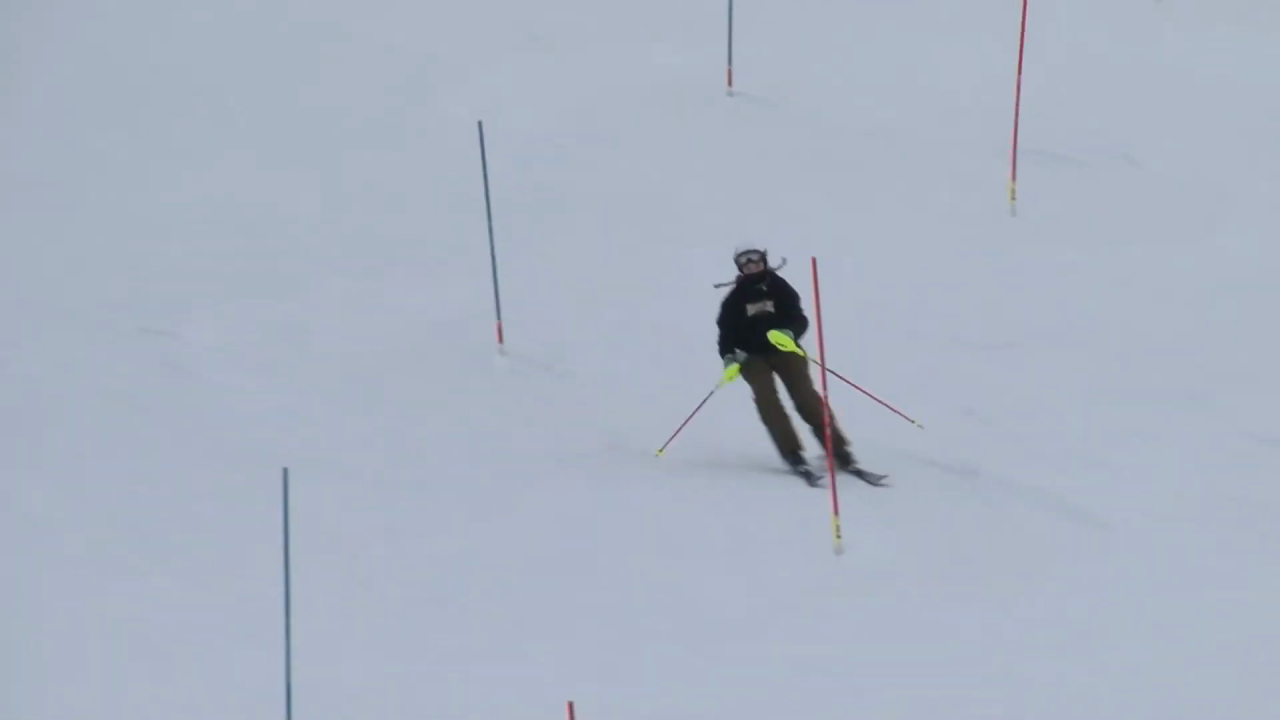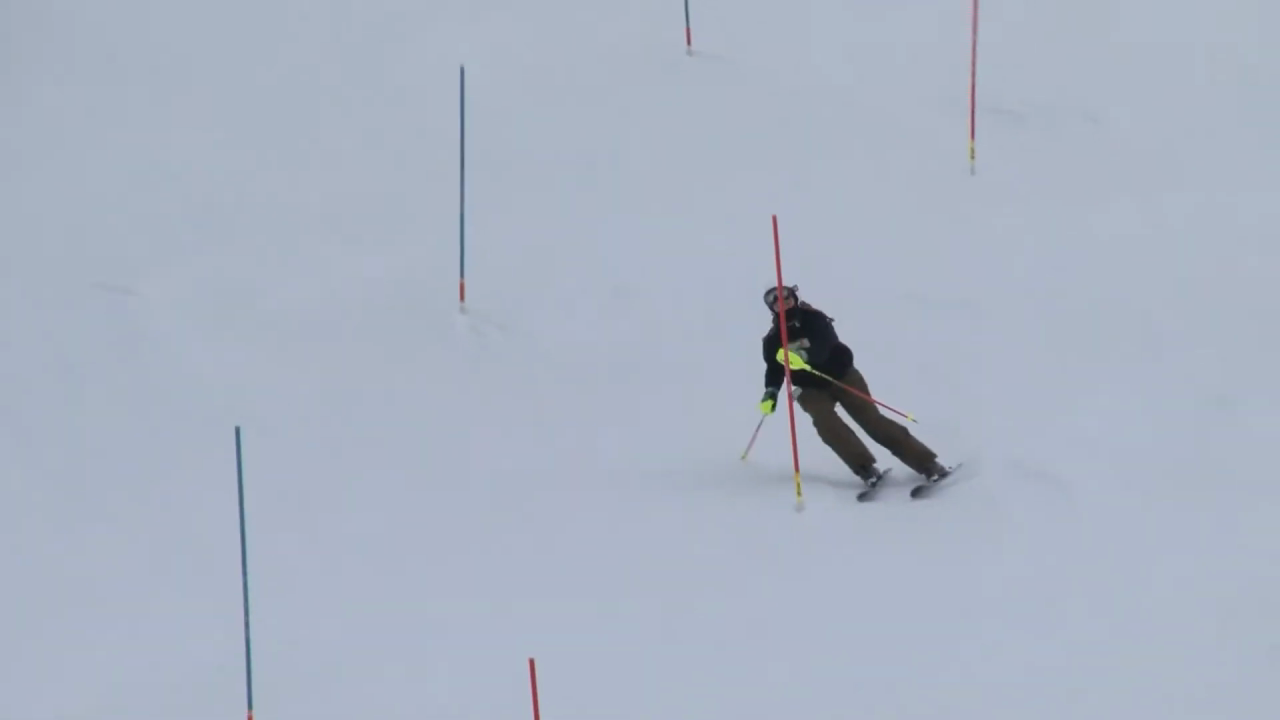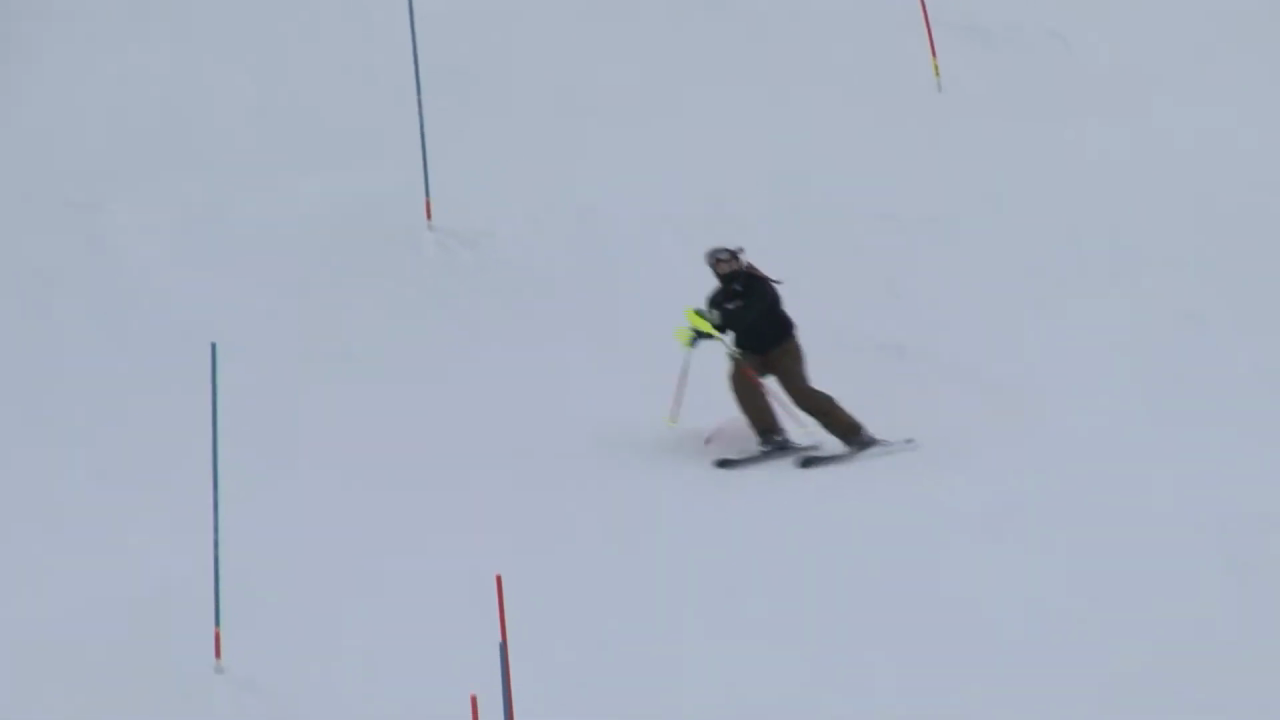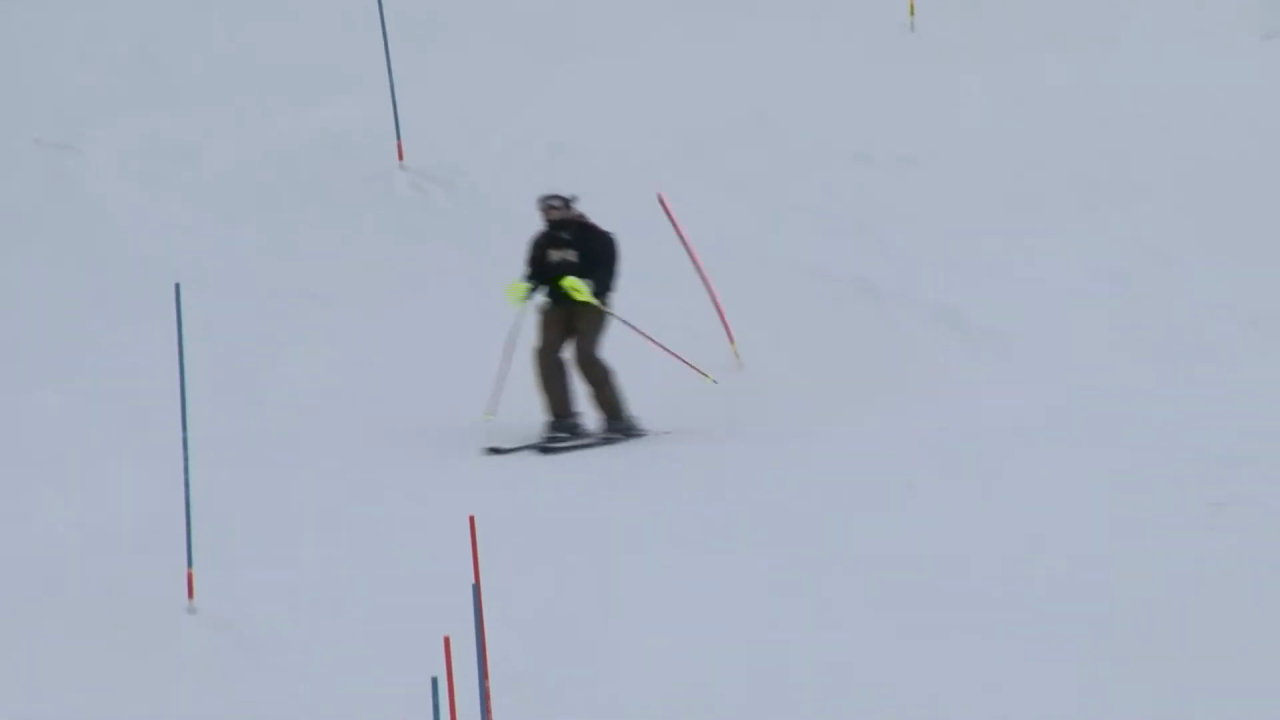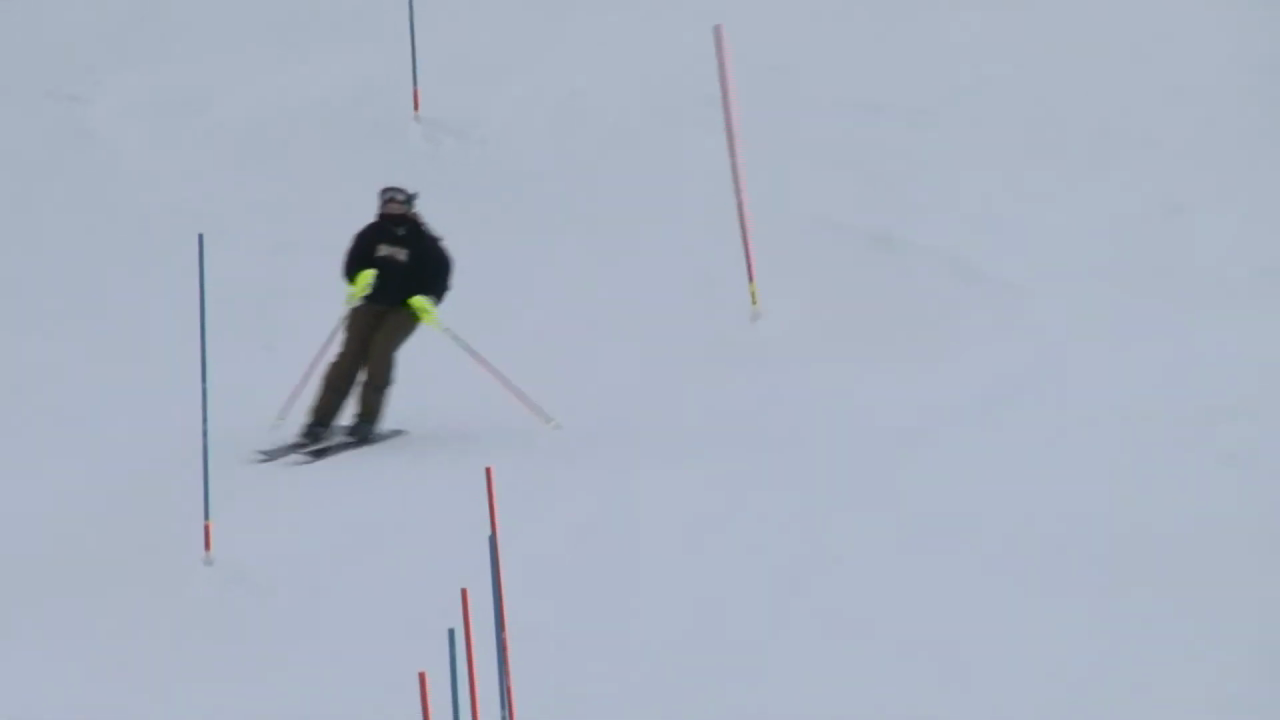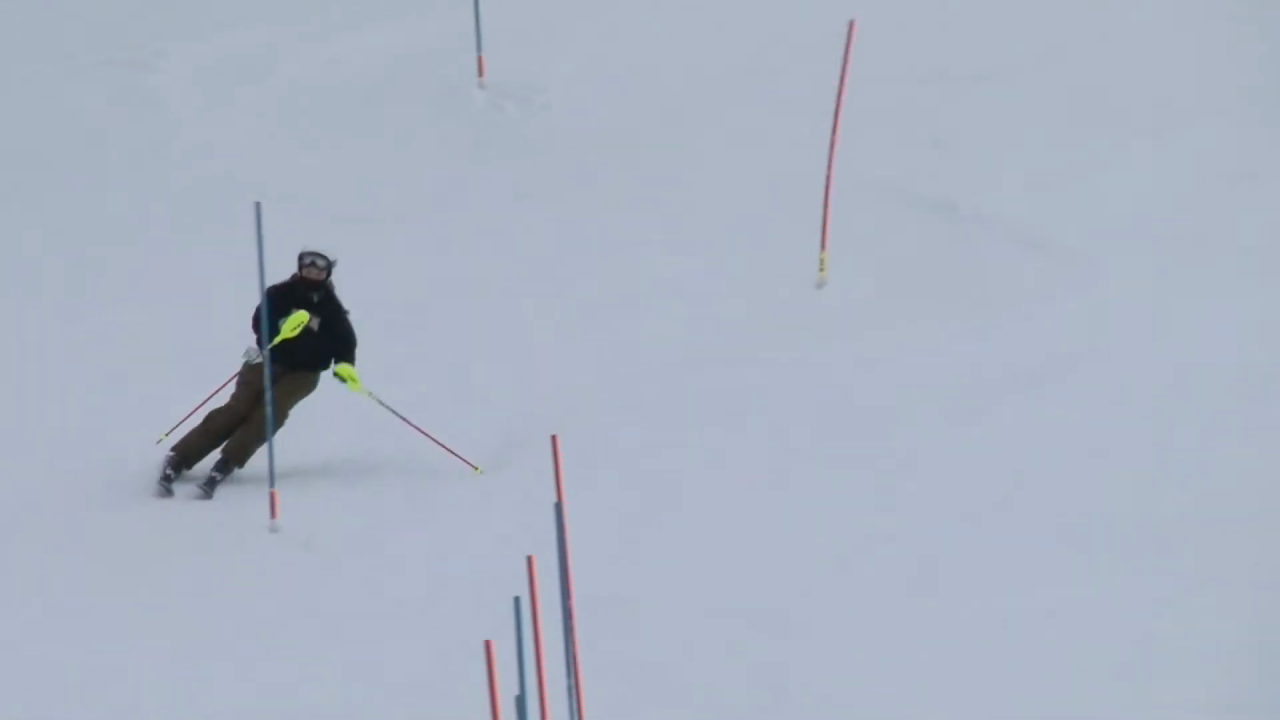
dt=0.3s
person 1, frame 1
left shoulder: (780, 288)
right shoulder: (733, 300)
left elbow: (799, 321)
right elbow: (726, 334)
left wrist: (788, 334)
right wrist: (730, 359)
left hip: (784, 350)
right hip: (751, 355)
left knee: (805, 395)
right knee: (765, 393)
left ankle: (842, 453)
right ankle: (794, 455)
person 1, frame 2
left shoulder: (815, 321)
right shoulder: (774, 339)
left elbow: (824, 345)
right elbow: (774, 368)
left wrist: (803, 355)
right wrist: (770, 394)
left hip: (843, 376)
right hip: (811, 388)
left knee: (871, 419)
right knee: (823, 418)
left ankle: (928, 463)
right ankle: (867, 469)
person 1, frame 3
left shoulder: (757, 286)
right shoulder: (719, 297)
left elbow: (753, 312)
right elbow: (720, 324)
left wrist: (711, 316)
right wrist: (697, 334)
left hip: (781, 345)
right hip: (751, 351)
left knee: (799, 390)
right knee: (739, 378)
left ankle: (855, 435)
right ankle: (773, 437)
person 1, frame 4
left shoulder: (592, 237)
right shoulder: (544, 241)
left elbow: (606, 267)
right elbow: (537, 274)
left wrist: (588, 284)
right wrist: (526, 286)
left hip: (590, 303)
right hip: (558, 305)
left knee: (585, 353)
right knee: (547, 350)
left ankle: (617, 419)
right ankle: (564, 420)
person 1, frame 5
left shoulder: (423, 241)
right shoulder: (372, 233)
left elbow: (439, 273)
right elbow: (352, 267)
left wrist: (428, 299)
right wrist: (360, 279)
left hip: (406, 308)
right hip: (371, 304)
left knee: (379, 351)
right knee: (350, 355)
left ankle: (365, 422)
right ankle: (319, 424)
person 1, frame 6
left shoulder: (332, 310)
right shoulder: (282, 293)
left elbow: (344, 343)
right elbow: (260, 323)
left wrist: (345, 367)
right wrist: (283, 325)
left hip: (305, 372)
right hip: (270, 360)
left knee: (275, 409)
right knee: (238, 408)
left ankle: (226, 465)
right ankle: (179, 459)
